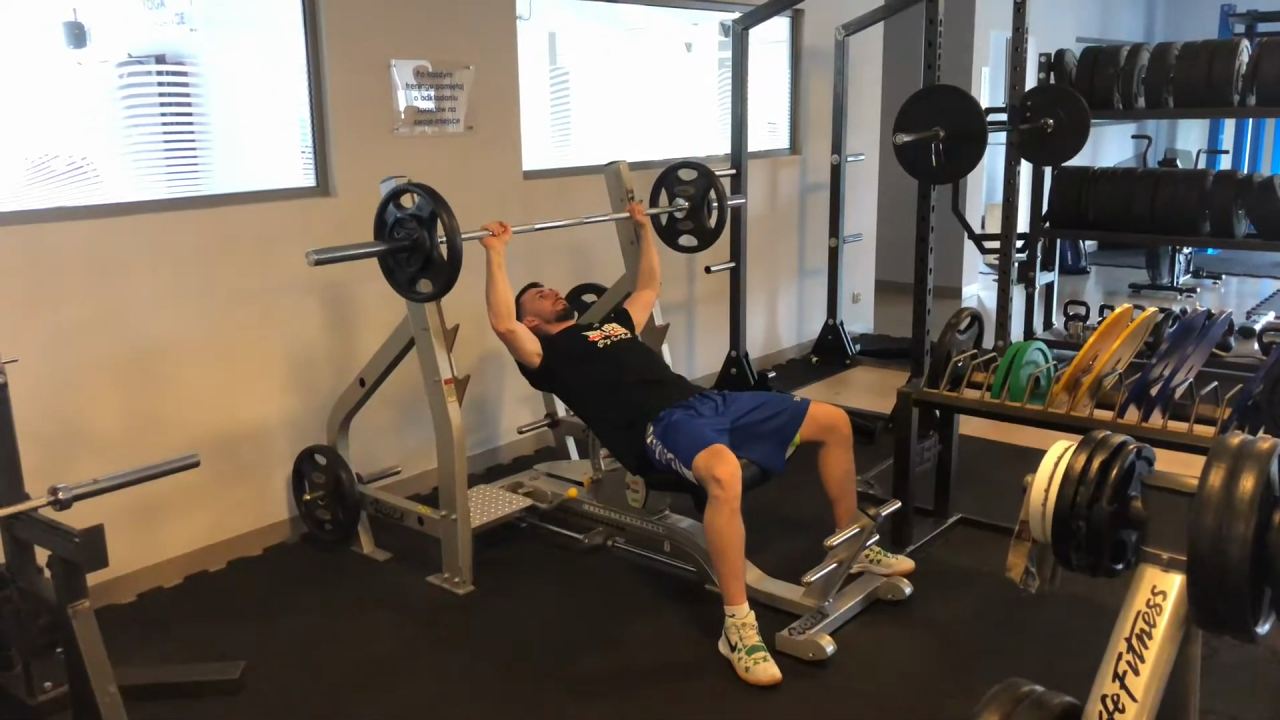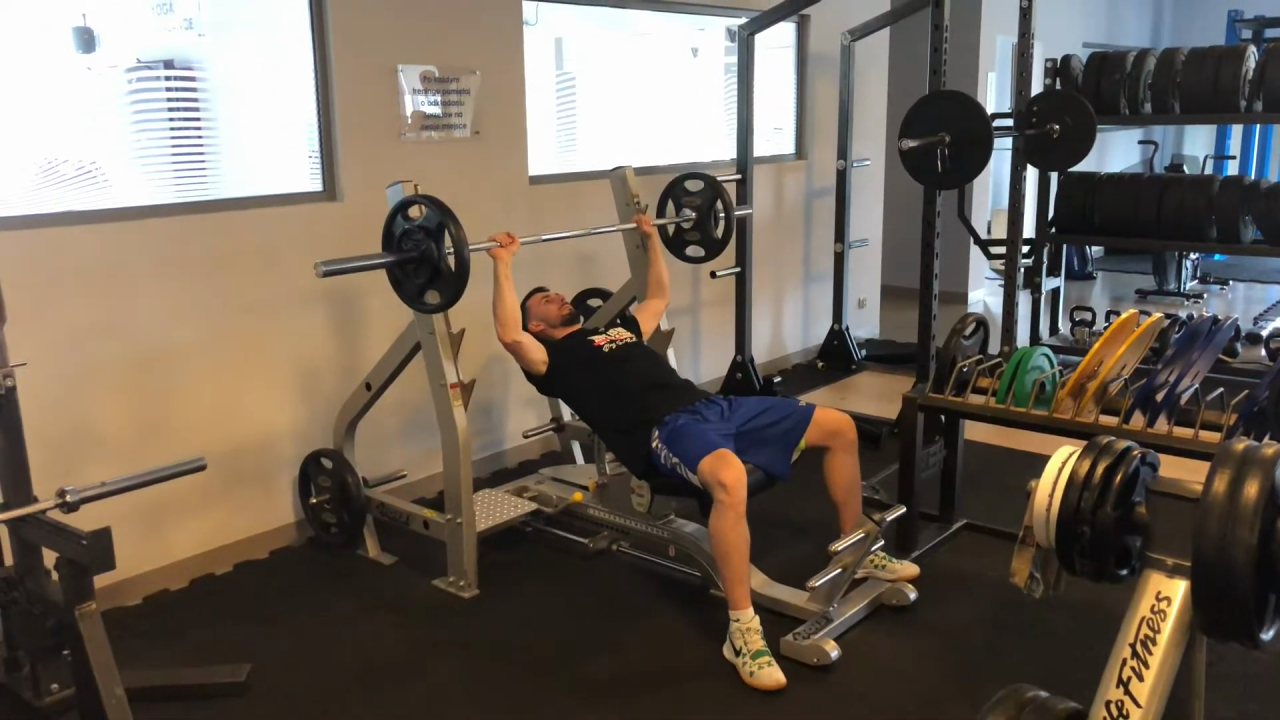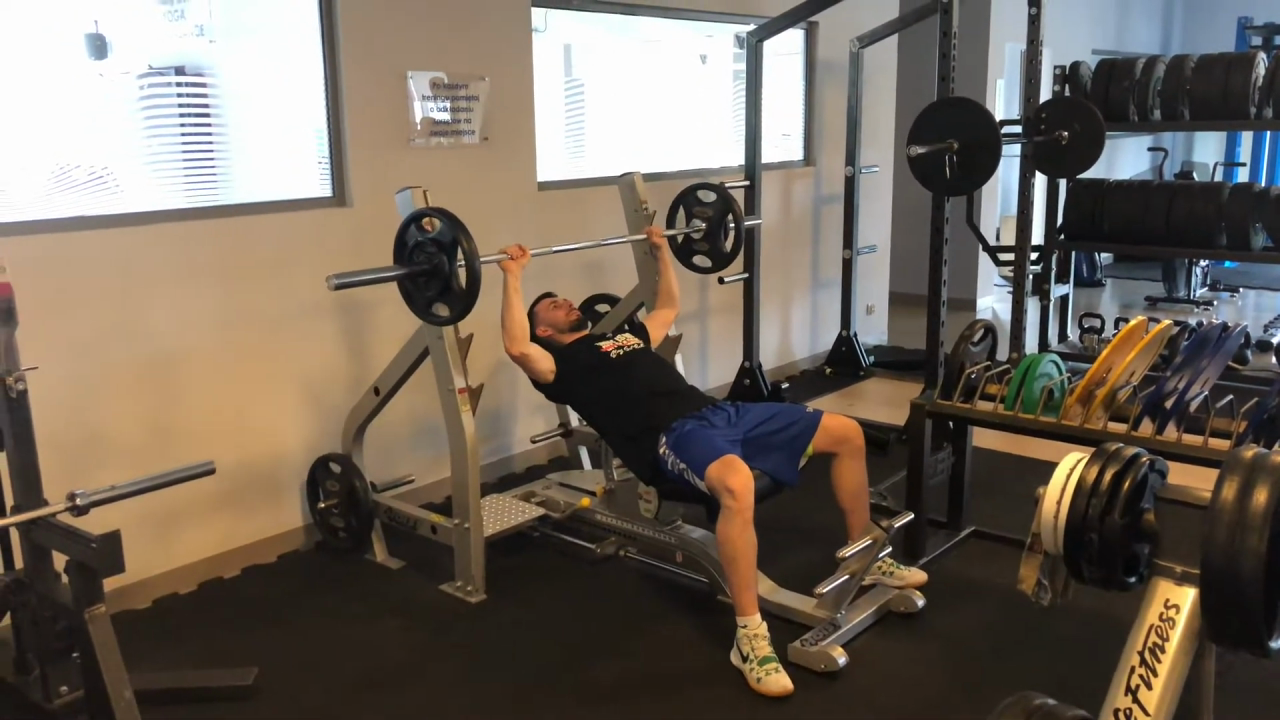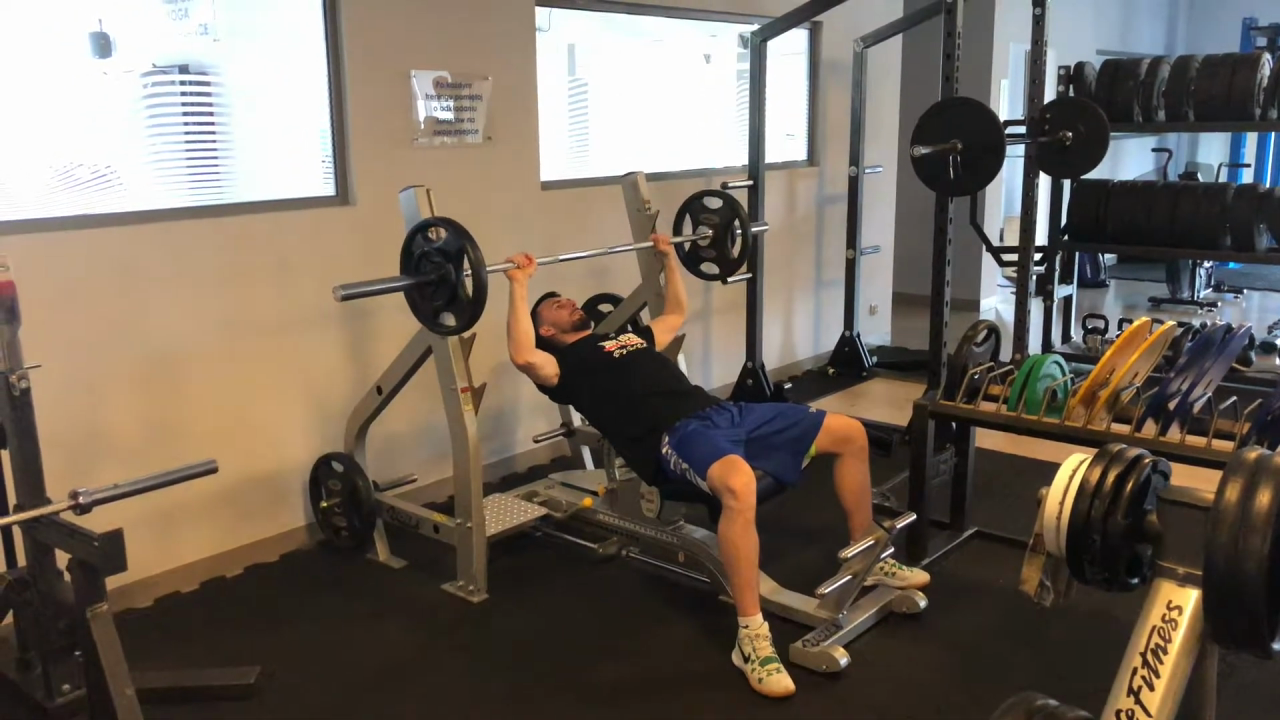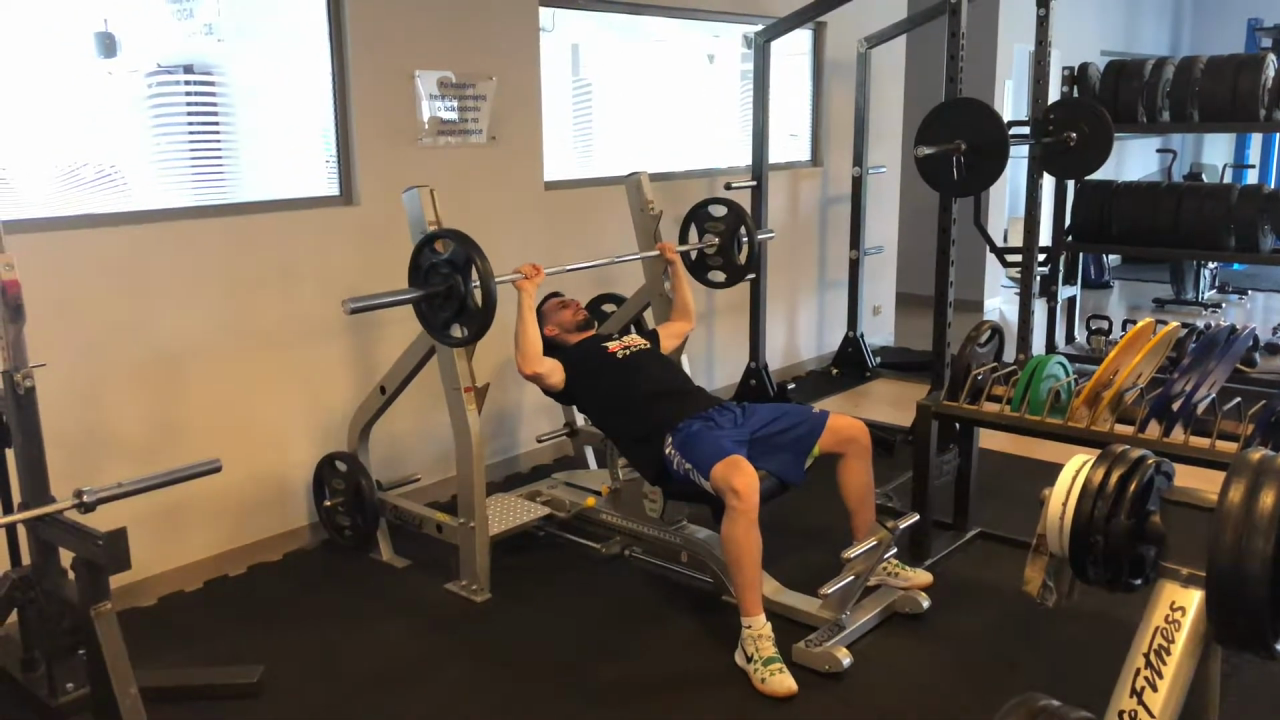
dt=0.5s
person 1, frame 1
left shoulder: (610, 324)
right shoulder: (546, 352)
left elbow: (648, 287)
right elbow: (502, 324)
left wrist: (644, 229)
right wrist: (496, 253)
left hip: (704, 400)
right hip: (660, 425)
left knee: (834, 423)
right knee: (724, 475)
right ankle: (738, 627)
person 1, frame 2
left shoulder: (617, 329)
right shoulder: (553, 357)
left elbow: (658, 298)
right elbow: (509, 335)
left wrist: (651, 240)
right wrist: (503, 264)
left hip: (711, 406)
right hip: (665, 430)
left knee: (840, 428)
right knee: (729, 480)
right ankle: (742, 632)
person 1, frame 3
left shoulder: (625, 336)
right shoulder: (561, 362)
left elbow: (668, 307)
right elbow: (517, 347)
left wrist: (661, 251)
right wrist: (513, 276)
left hip: (718, 412)
right hip: (671, 435)
left knee: (847, 434)
right knee: (736, 485)
right ankle: (750, 639)
person 1, frame 4
left shoulder: (628, 336)
right shoulder: (565, 362)
left elbow: (676, 314)
right elbow: (523, 356)
left wrist: (668, 256)
right wrist: (519, 285)
left hip: (721, 412)
right hip: (675, 435)
left knee: (850, 434)
right knee: (738, 485)
right ankle: (751, 639)
person 1, frame 5
left shoulder: (631, 338)
right shoulder: (570, 362)
left elbow: (684, 321)
right elbow: (532, 367)
left wrist: (675, 264)
right wrist: (527, 294)
left hip: (724, 412)
right hip: (678, 435)
left knee: (853, 433)
right knee: (741, 485)
right ankle: (754, 638)
